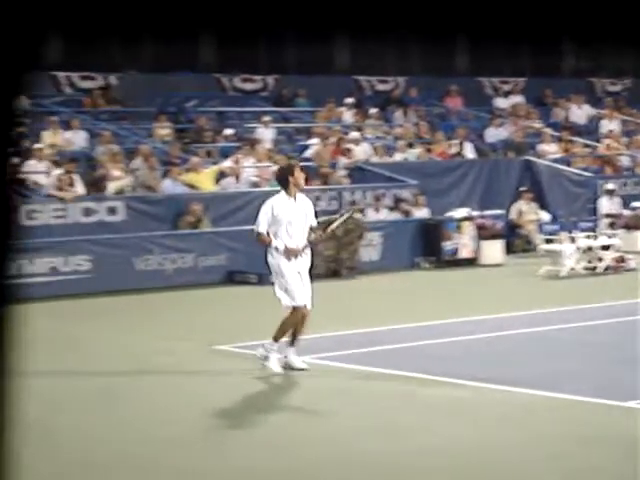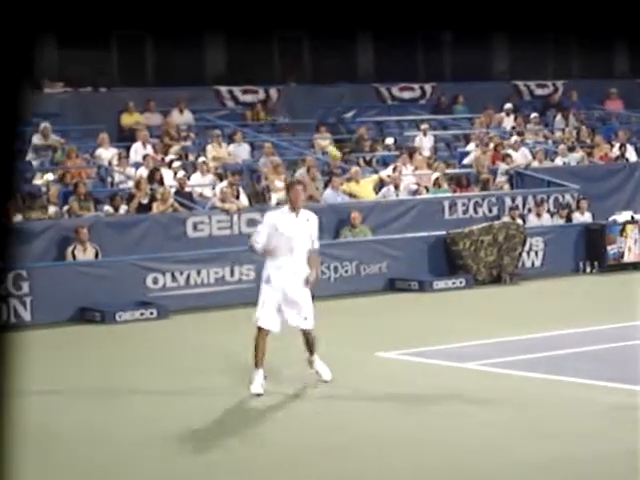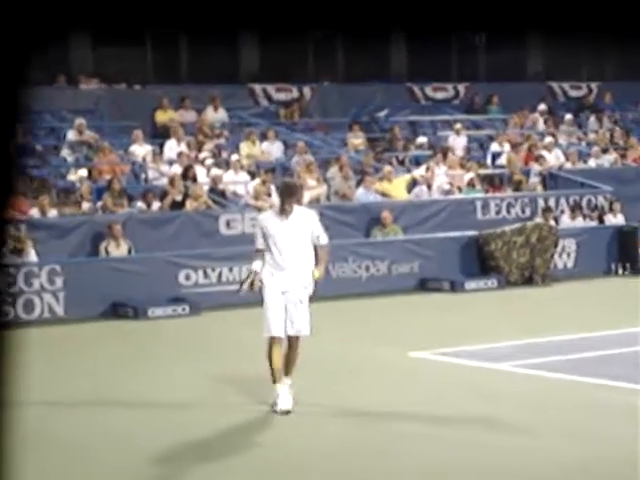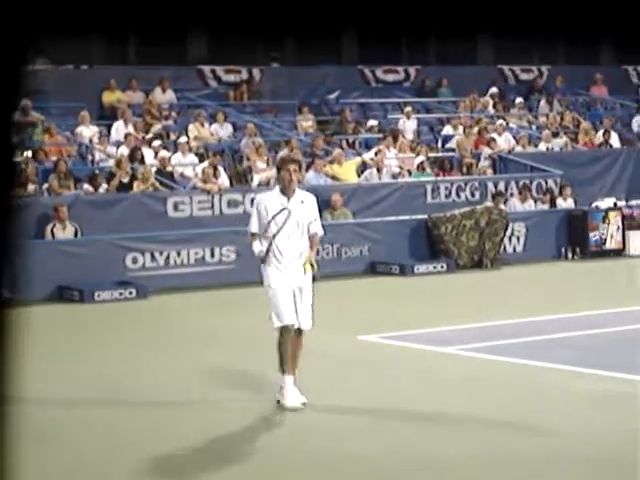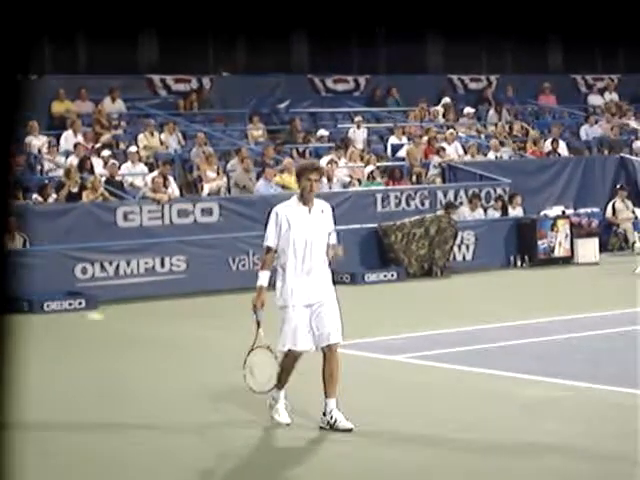
dt=1s
person 1, frame 1
left shoulder: (305, 202)
right shoulder: (272, 204)
left elbow: (311, 229)
right elbow: (260, 235)
left wrist: (315, 237)
right wrist: (283, 248)
left hip: (301, 262)
right hip: (283, 263)
left knee: (302, 310)
right knee: (300, 310)
left ankle: (289, 353)
right ankle: (270, 349)
person 1, frame 2
left shoulder: (311, 219)
right shoulder: (273, 217)
right elbow: (255, 243)
left wrist: (313, 270)
right wrist: (262, 248)
left hip: (301, 282)
right hip: (275, 281)
left knee: (307, 328)
right knee: (263, 328)
left ankle: (313, 359)
right ankle: (258, 376)
person 1, frame 3
left shoulder: (309, 217)
right shoulder: (265, 220)
left elbow: (321, 242)
left wrist: (321, 266)
right wrist: (256, 271)
left hip: (299, 285)
right hip: (273, 285)
left knee: (294, 337)
right knee: (276, 337)
left ankle: (286, 384)
right ankle: (280, 391)
person 1, frame 4
left shoulder: (309, 200)
right shoulder: (263, 201)
left elbow: (315, 233)
right elbow: (254, 233)
left wrist: (313, 251)
right wrist: (259, 250)
left hip: (302, 273)
right hip: (277, 273)
left knee: (299, 330)
right knee: (287, 326)
left ankle: (288, 385)
right ankle: (287, 384)
person 1, frame 5
left shoulder: (326, 209)
right shoulder: (282, 212)
right elbow: (270, 251)
left wrist: (333, 251)
right wrist: (261, 288)
left hip: (323, 289)
right hip: (294, 291)
left knee: (331, 346)
right knee: (296, 350)
left ankle: (330, 412)
right ankle: (277, 397)
